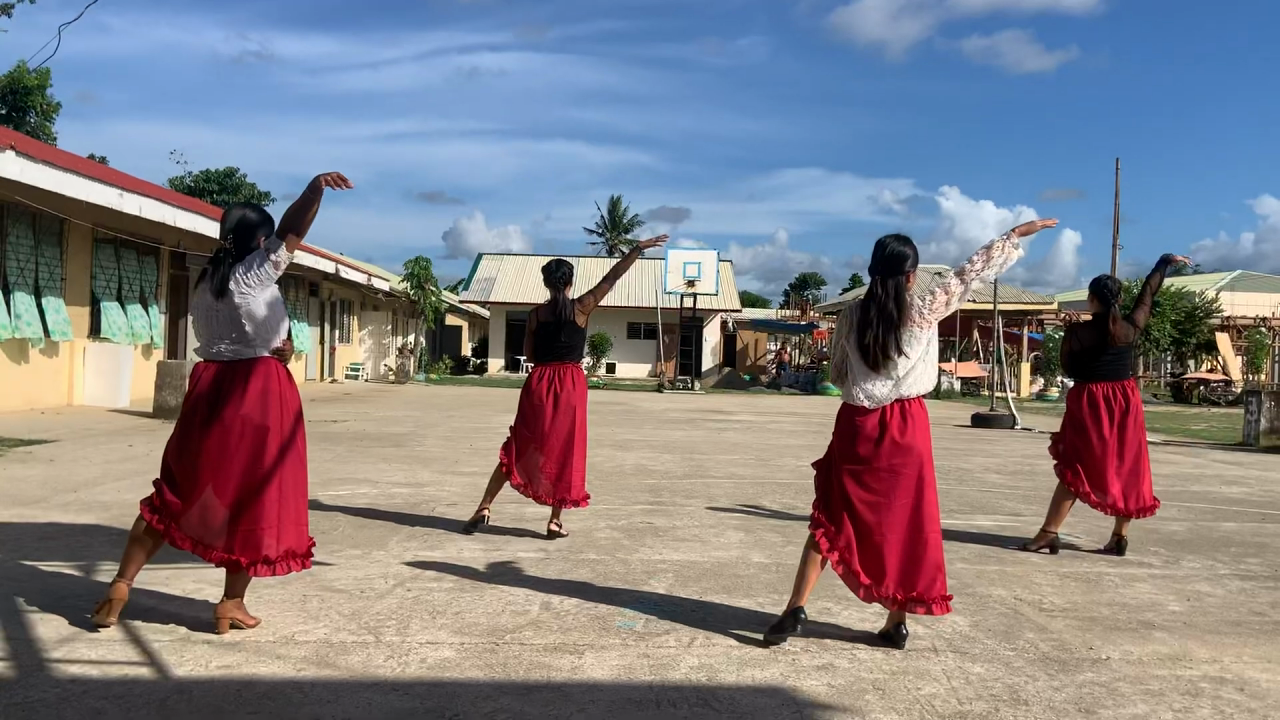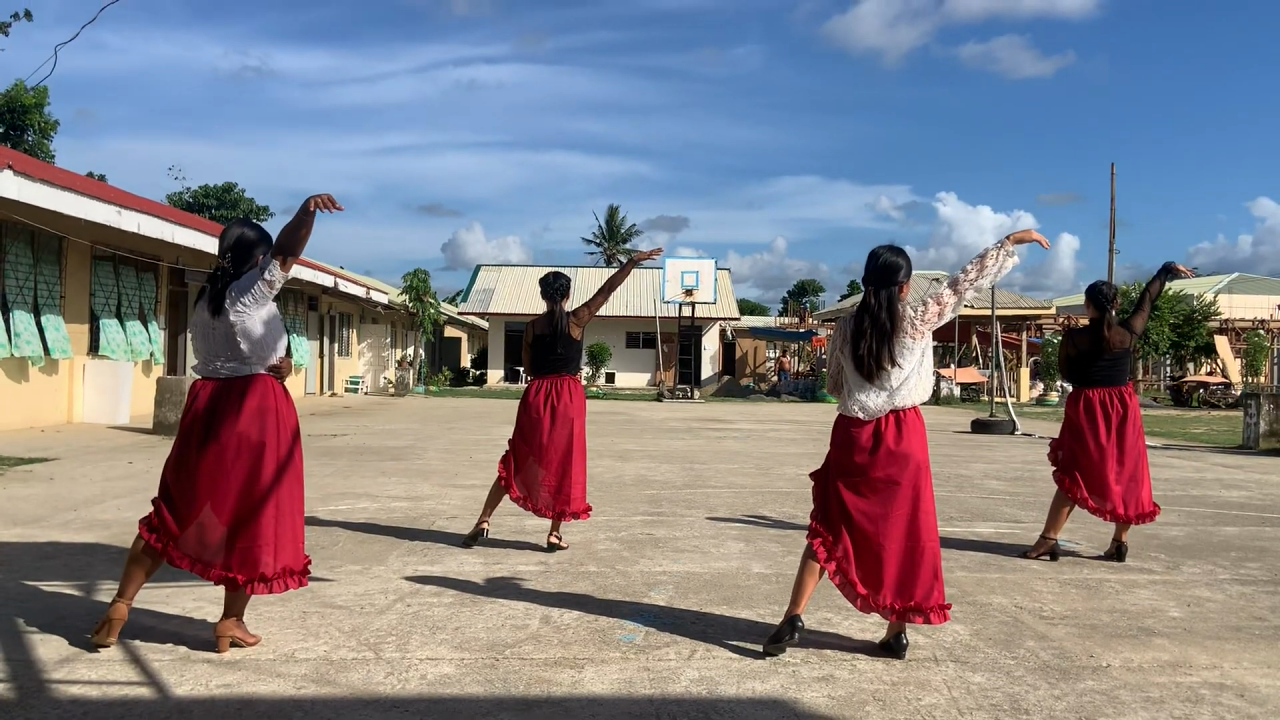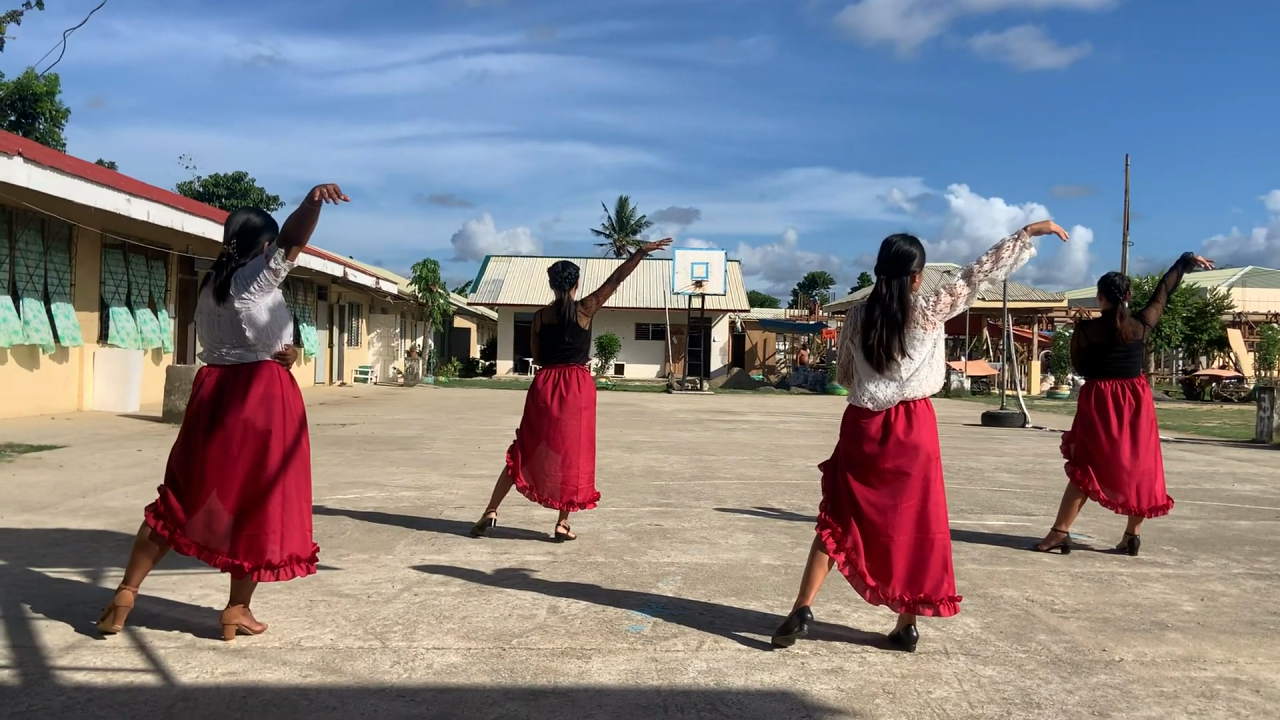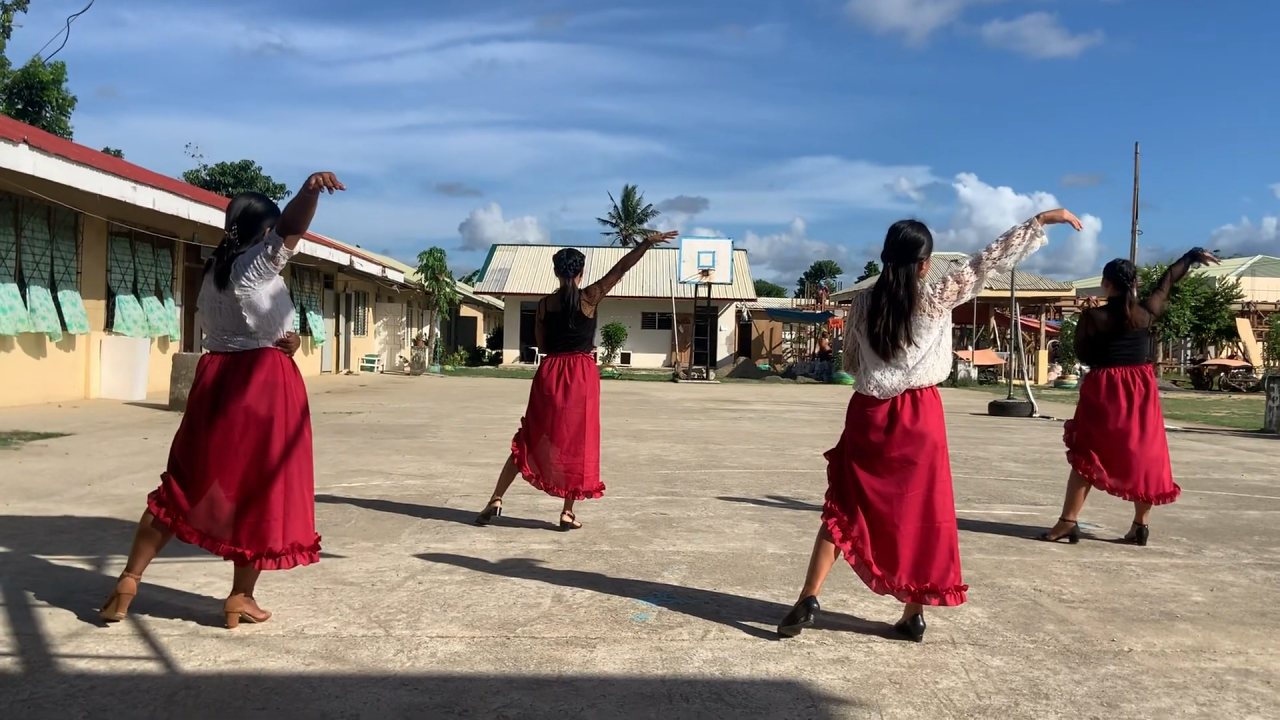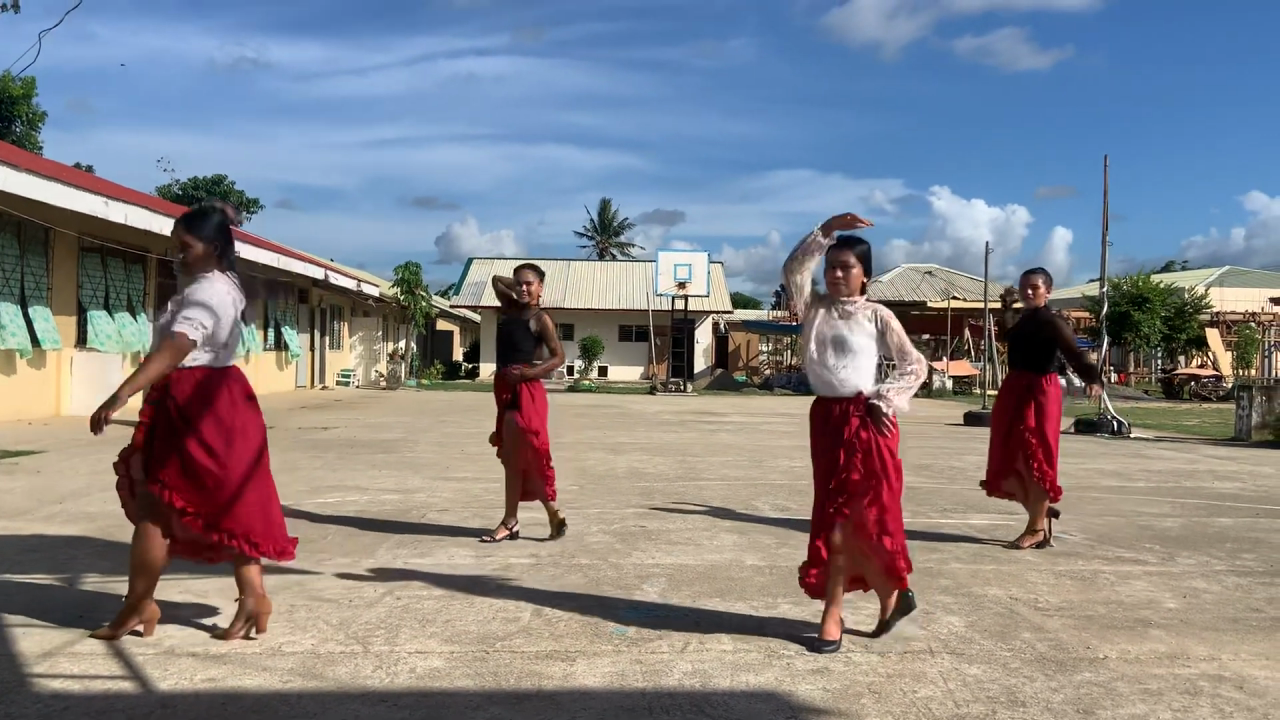
dt=1s
person 1, frame 1
left shoulder: (207, 282)
right shoulder: (252, 274)
right elbow: (291, 233)
left wrist: (276, 348)
right wrist: (315, 188)
left hip: (212, 390)
right hip: (256, 394)
left knee: (178, 491)
right knee: (253, 499)
left ankle: (120, 585)
right ankle: (232, 603)
person 1, frame 2
left shoulder: (207, 299)
right shoulder: (250, 292)
right elbow: (287, 254)
left wrist: (275, 365)
right wrist: (307, 210)
left hip: (210, 407)
right hip: (254, 410)
left knee: (177, 510)
right knee: (251, 517)
left ankle: (120, 605)
right ankle: (231, 622)
person 1, frame 3
left shoulder: (211, 285)
right shoulder: (257, 277)
right elbow: (293, 241)
left wrist: (280, 352)
right wrist: (313, 200)
left hip: (215, 394)
right hip: (260, 398)
left knee: (183, 497)
right knee: (257, 503)
left ankle: (126, 592)
right ankle: (237, 609)
person 1, frame 4
left shoulder: (214, 271)
right shoulder: (257, 264)
right elbow: (291, 228)
left wrist: (281, 337)
right wrist: (310, 189)
left hip: (218, 381)
right hip: (263, 387)
left knee: (185, 486)
right knee: (261, 492)
left ankle: (129, 580)
right ankle: (241, 597)
person 1, frame 5
left shoulder: (205, 292)
right shoulder: (220, 279)
left elbow: (174, 346)
right elbow: (199, 242)
left wrist: (122, 394)
right wrist: (205, 222)
left hip: (192, 403)
right hip: (217, 400)
left knee: (155, 505)
right knee: (229, 505)
right ankle: (253, 596)
person 2, frame 1
left shoulder: (852, 315)
right shoulder: (923, 310)
left elbow: (837, 375)
right elbow: (972, 270)
right wrist: (1017, 233)
left hip: (857, 423)
right hip: (905, 425)
left knee: (832, 518)
right knee: (904, 522)
left ankle: (795, 610)
right ankle: (896, 622)
person 2, frame 2
left shoulder: (847, 326)
right shoulder: (916, 320)
left elbow: (833, 385)
right elbow: (966, 281)
right wrist: (1012, 240)
left hip: (854, 434)
right hip: (902, 435)
left knee: (830, 529)
right knee: (902, 532)
left ankle: (793, 620)
right ankle: (896, 633)
person 2, frame 3
left shoulder: (857, 316)
right shoulder: (928, 310)
left elbow: (844, 375)
right elbow: (980, 273)
right wrist: (1029, 232)
left hip: (863, 425)
right hip: (912, 426)
left knee: (839, 520)
right knee: (912, 524)
left ankle: (802, 611)
right ankle: (906, 624)
person 2, frame 4
left shoulder: (863, 302)
right shoulder: (936, 298)
left elbow: (849, 363)
right elbow: (992, 259)
right wrist: (1041, 220)
left hip: (869, 413)
right hip: (918, 414)
left knee: (844, 509)
right knee: (919, 513)
left ankle: (808, 599)
right ankle: (913, 613)
person 2, frame 5
left shoulder: (877, 315)
right shoulder: (814, 307)
left elbow: (915, 366)
right elbow: (794, 272)
left wrist: (885, 401)
right wrist: (826, 231)
left hip: (863, 419)
right hip: (824, 416)
left knee: (845, 519)
right knee: (855, 521)
left ankle: (833, 614)
right ankle: (892, 595)
person 3, frame 1
left shoulder: (535, 314)
right shoulder: (581, 308)
left elbow: (529, 355)
right elbow: (612, 277)
right wrist: (639, 248)
left hip: (539, 383)
right hip: (570, 385)
left knee: (519, 449)
right knee: (564, 452)
left ankle: (484, 508)
right ankle: (555, 521)
person 3, frame 2
left shoulder: (532, 327)
right shoulder: (576, 320)
left elbow: (528, 368)
right elbow: (607, 290)
right wrist: (633, 261)
left hip: (537, 396)
right hip: (568, 396)
left knee: (518, 461)
right knee: (564, 464)
left ankle: (483, 521)
right ankle: (555, 534)
person 3, frame 3
left shoulder: (540, 316)
right shoulder: (585, 309)
left elbow: (537, 358)
right elbow: (615, 280)
right wrist: (642, 252)
left hip: (545, 385)
right hip: (577, 387)
left knee: (526, 452)
right knee: (572, 454)
left ankle: (491, 512)
right ankle: (562, 524)
person 3, frame 4
left shoulder: (544, 304)
right shoulder: (589, 298)
left elbow: (541, 345)
right elbow: (621, 269)
right wrist: (647, 242)
left hip: (550, 373)
right hip: (581, 375)
left knee: (529, 440)
right knee: (577, 442)
left ankle: (496, 500)
right ankle: (568, 512)
person 3, frame 5
left shoulder: (540, 318)
right shoulder: (511, 309)
left elbow: (559, 357)
right elbow: (497, 281)
left wrist: (530, 372)
right wrist: (513, 292)
left hip: (523, 390)
right hip: (507, 388)
left knee: (515, 457)
right knee: (513, 457)
left ankle: (510, 522)
right ankle: (553, 514)
person 4, frame 1
left shoulder: (1077, 332)
right shoulder: (1131, 327)
left elbow: (1068, 369)
right elbow: (1148, 292)
right wrist: (1166, 261)
left hip: (1090, 404)
right hip: (1124, 402)
left knee: (1075, 470)
right knee: (1126, 469)
left ankle: (1049, 532)
right ankle: (1120, 537)
person 4, frame 2
left shoulder: (1074, 338)
right shoulder: (1128, 332)
left elbow: (1066, 374)
right elbow: (1146, 300)
right wrist: (1168, 269)
left hip: (1087, 410)
right hip: (1122, 408)
left knee: (1074, 476)
right knee: (1125, 474)
left ankle: (1049, 539)
right ankle: (1120, 542)
person 4, frame 3
left shoulder: (1086, 330)
right shoulder: (1142, 324)
left elbow: (1079, 367)
right elbow: (1163, 292)
right wrist: (1186, 261)
left hip: (1099, 402)
right hip: (1135, 402)
left knee: (1086, 469)
right knee: (1139, 468)
left ankle: (1060, 532)
right ankle: (1132, 535)
person 4, frame 4
left shoulder: (1093, 317)
right shoulder: (1147, 312)
left elbow: (1082, 353)
right elbow: (1166, 282)
right wrist: (1193, 255)
left hip: (1104, 389)
right hip: (1140, 387)
left knee: (1086, 456)
right knee: (1143, 455)
left ankle: (1068, 521)
right ankle: (1140, 524)
person 4, frame 5
left shoulder: (1051, 322)
right shoulder: (1024, 320)
left elbow: (1077, 354)
right elbow: (1009, 330)
left wrist: (1093, 377)
right wrist: (1007, 303)
left hip: (1038, 394)
right hip: (1013, 392)
left knee: (1036, 464)
right knee: (1007, 465)
left ankle: (1036, 530)
right ankle: (1043, 514)
